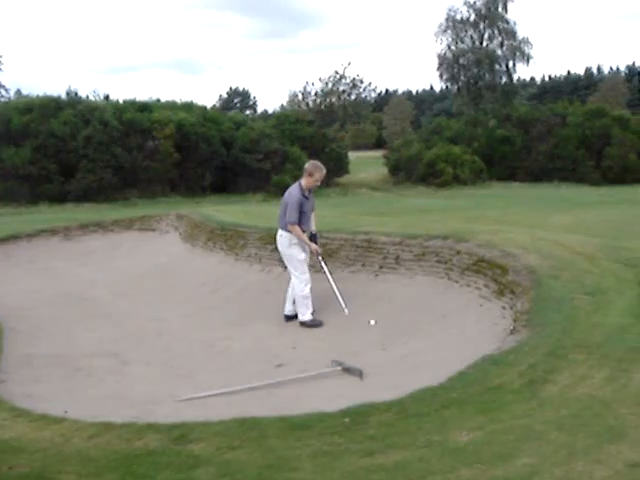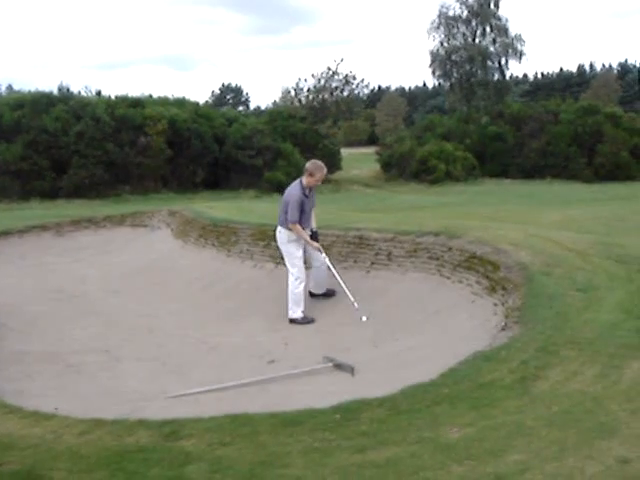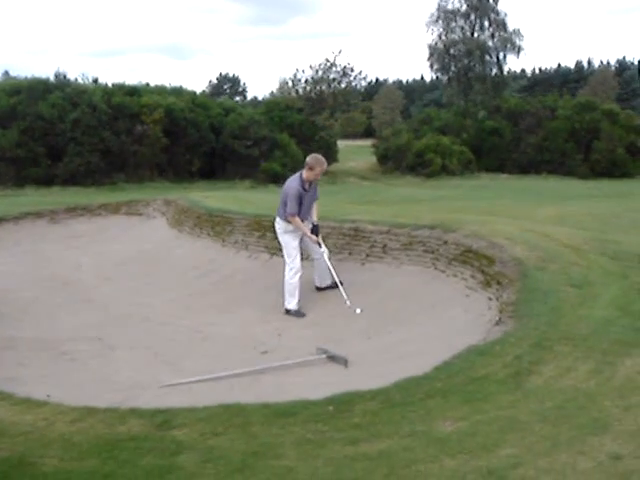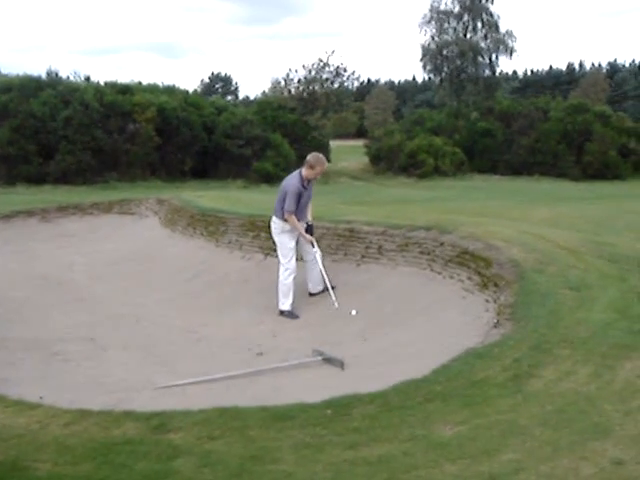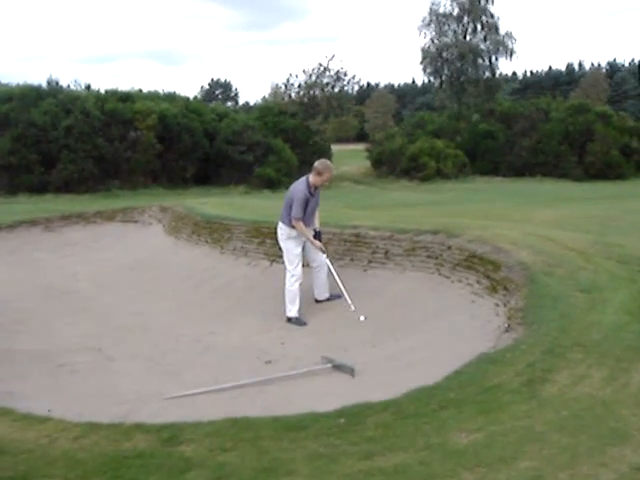
dt=0.3s
person 1, frame 1
left shoulder: (309, 190)
right shoulder: (294, 196)
left elbow: (311, 211)
right elbow: (291, 226)
left wrist: (313, 232)
right wrist: (309, 244)
left hip: (301, 237)
right hip: (289, 239)
left knee: (298, 276)
right knee: (302, 278)
left ankle: (290, 311)
right ankle: (305, 317)
person 1, frame 2
left shoulder: (310, 188)
right shoulder: (295, 194)
right elbow: (292, 224)
left wrist: (314, 229)
right wrist: (310, 242)
left hip: (303, 232)
right hip: (289, 236)
left knee: (320, 262)
right knee: (298, 275)
left ankle: (317, 290)
right ankle: (295, 314)
person 1, frame 3
left shoulder: (312, 181)
right shoulder: (293, 187)
left elbow: (314, 201)
right elbow: (291, 217)
left wrist: (314, 223)
right wrist: (308, 235)
left hip: (305, 222)
right hip: (287, 227)
left knee: (320, 253)
right knee: (294, 266)
left ankle: (323, 283)
right ankle: (290, 305)
person 1, frame 4
left shoulder: (309, 179)
right shoulder: (293, 185)
right elbow: (288, 215)
left wrist: (309, 222)
right wrist: (303, 235)
left hip: (300, 223)
right hip: (283, 226)
left knee: (313, 255)
right knee: (289, 266)
left ankle: (315, 287)
right ankle: (284, 307)
person 1, frame 5
left shoulder: (316, 186)
right shoulder: (300, 191)
right elbow: (296, 221)
left wrist: (317, 229)
right wrist: (312, 241)
left hip: (306, 229)
right hip: (289, 232)
left knee: (320, 262)
right knee: (295, 273)
left ankle: (321, 295)
right ankle: (291, 313)
